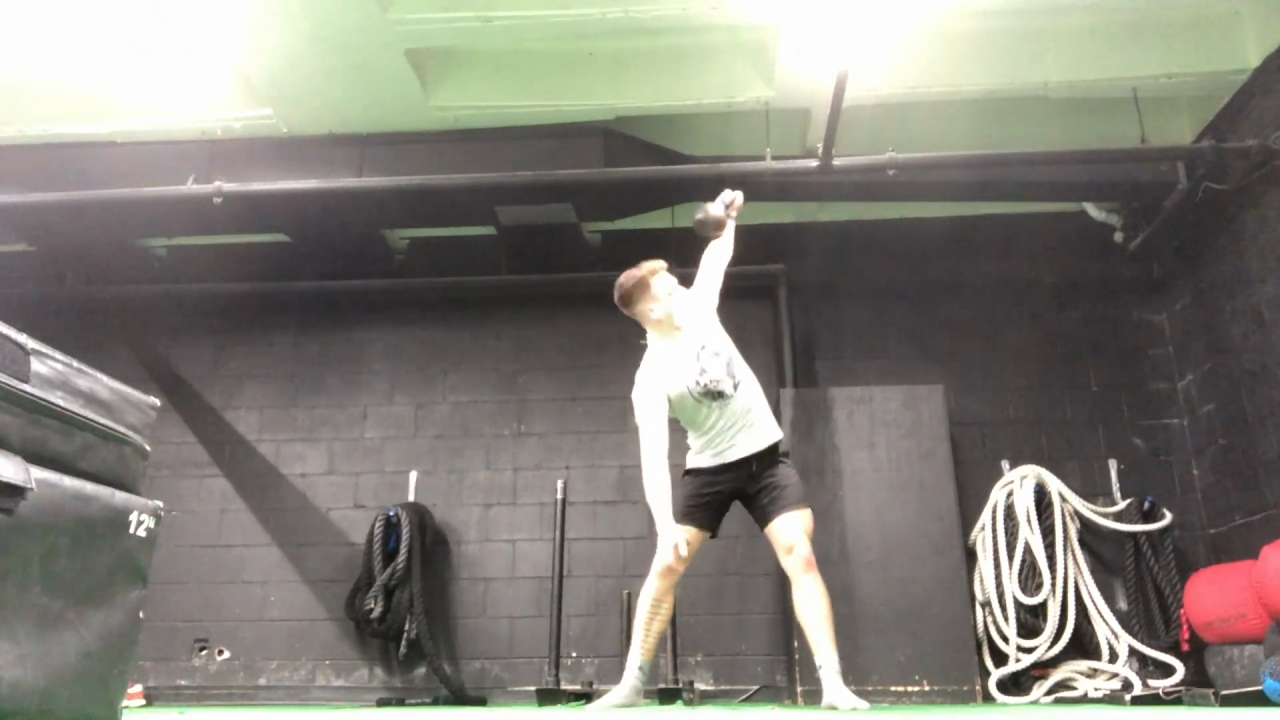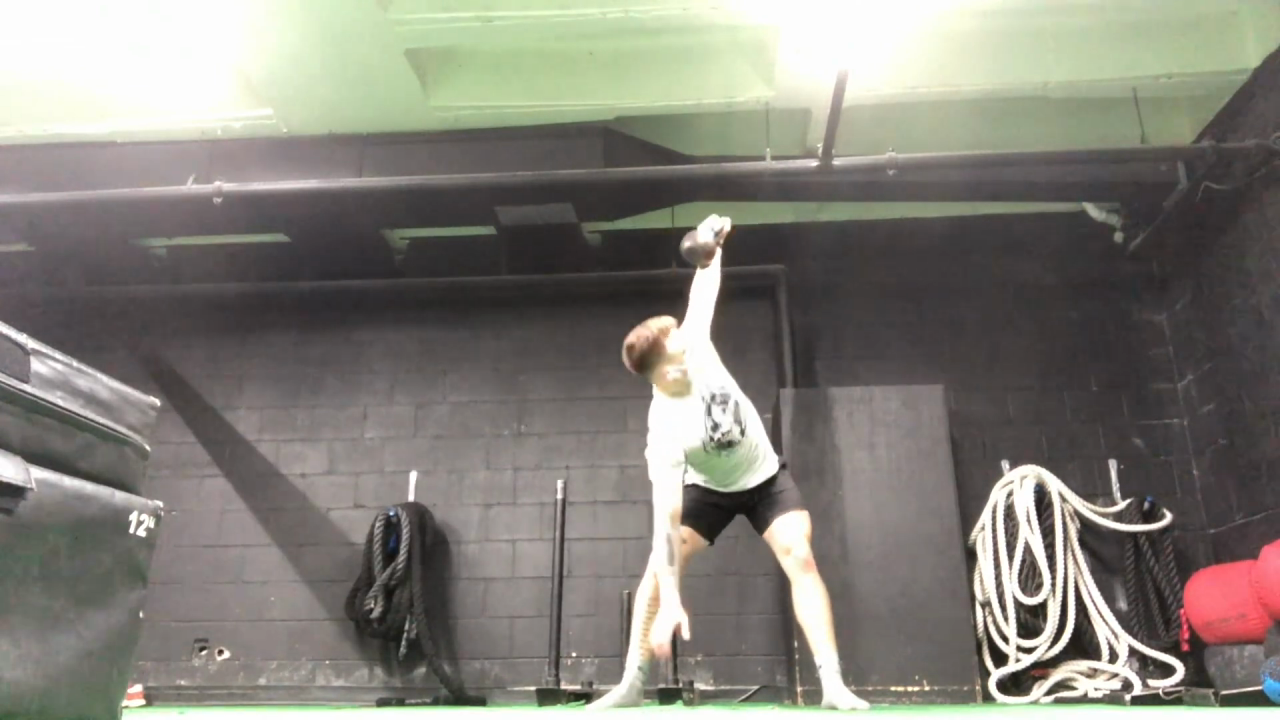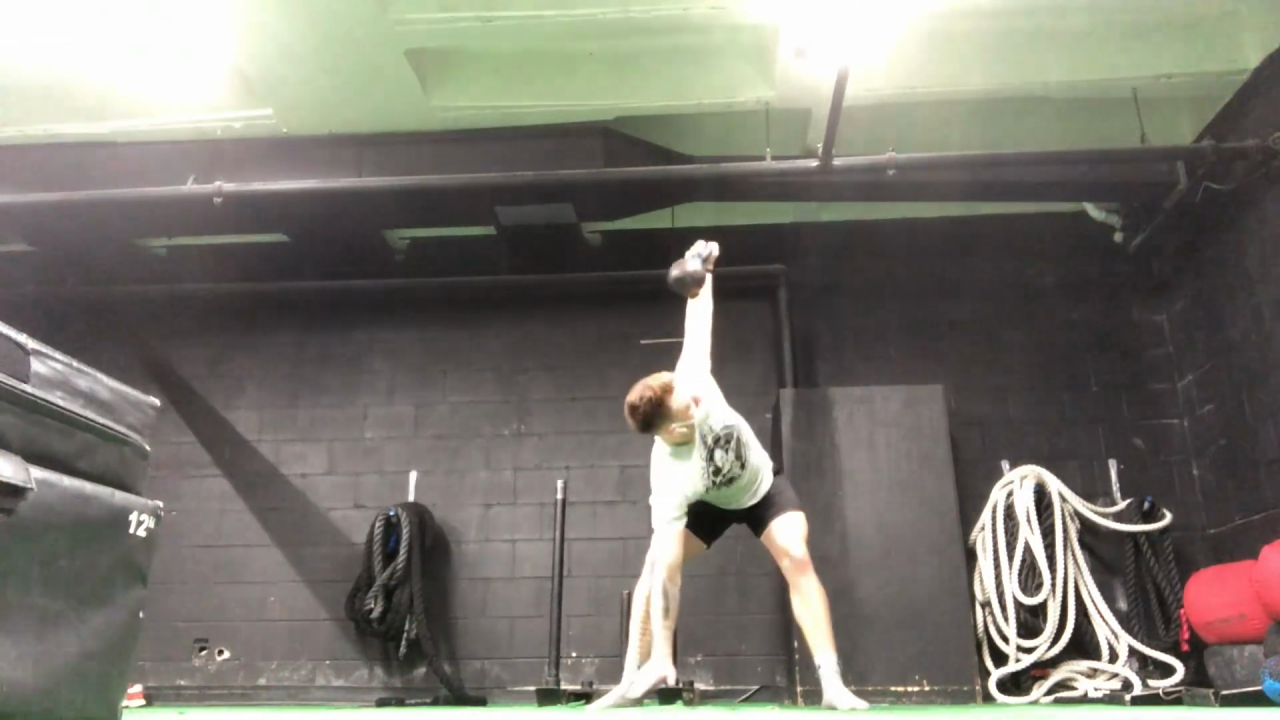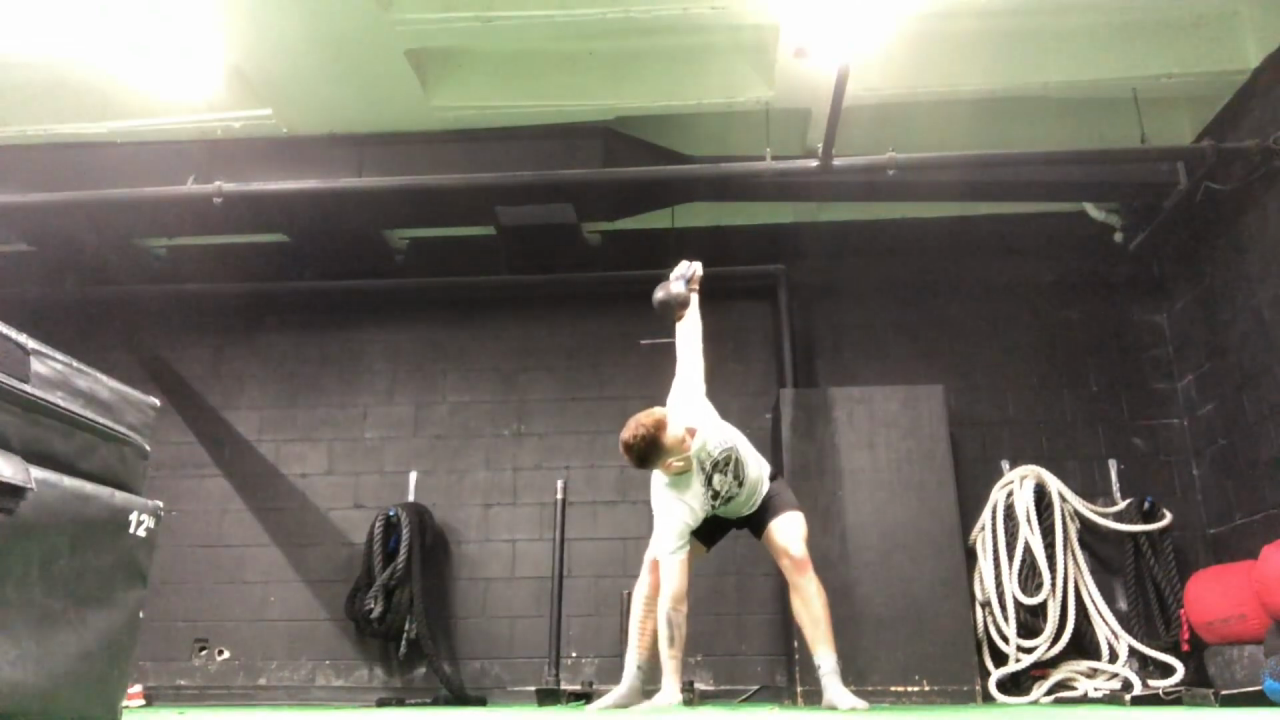
dt=0.5s
person 1, frame 1
left shoulder: (697, 312)
right shoulder: (652, 378)
left elbow: (717, 257)
right elbow: (653, 453)
left wrist: (728, 217)
right wrist: (665, 525)
left hip: (767, 456)
right hip: (710, 467)
left knee: (800, 555)
right knee: (666, 564)
left ankle: (833, 685)
right ankle: (632, 684)
person 1, frame 2
left shoulder: (691, 351)
right shoulder: (666, 431)
left elbow: (703, 293)
right elbow: (666, 518)
left wrist: (711, 247)
right wrist: (671, 601)
left hip: (767, 476)
right hip: (710, 489)
left knee: (800, 558)
right knee: (660, 561)
left ankle: (833, 684)
right ankle: (632, 683)
person 1, frame 3
left shoulder: (692, 383)
right shoulder: (671, 480)
left elbow: (697, 322)
right elbow: (667, 570)
left wrist: (703, 271)
right wrist: (661, 656)
left hip: (763, 484)
right hip: (709, 502)
left knee: (796, 557)
right knee: (655, 563)
left ankle: (833, 684)
right ankle: (630, 681)
person 1, frame 4
left shoulder: (685, 408)
right shoulder: (673, 507)
left elbow: (688, 347)
right elbow: (673, 598)
left wrist: (690, 292)
right wrist: (671, 685)
left hip: (761, 486)
right hip: (711, 510)
left knee: (796, 558)
right knee: (654, 567)
left ankle: (831, 684)
right ankle: (632, 683)
